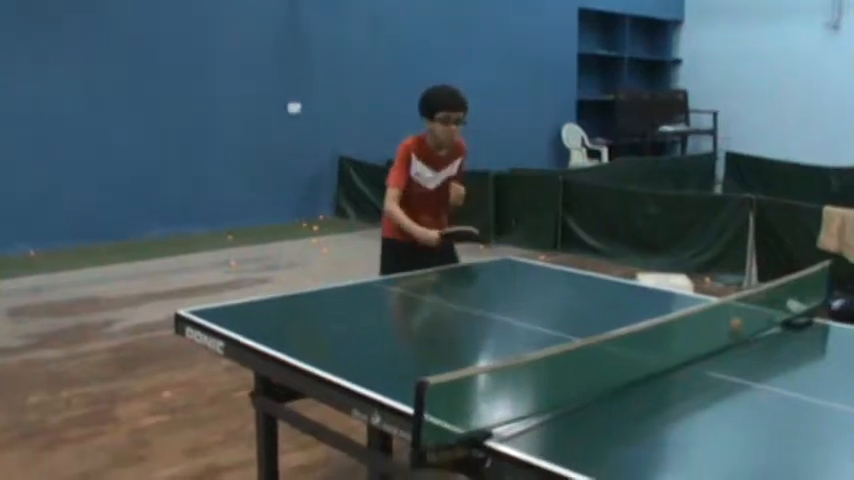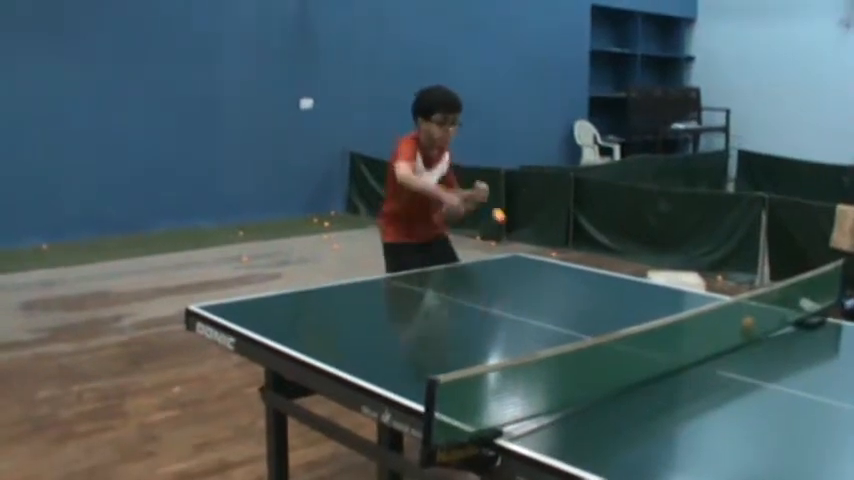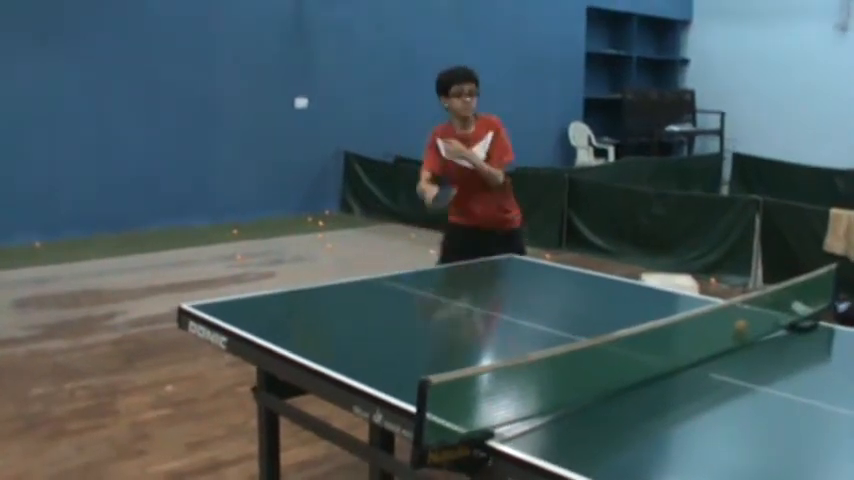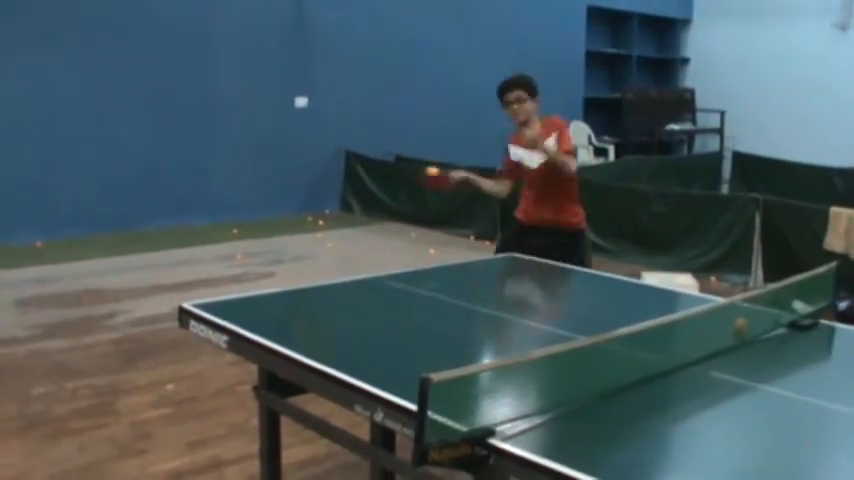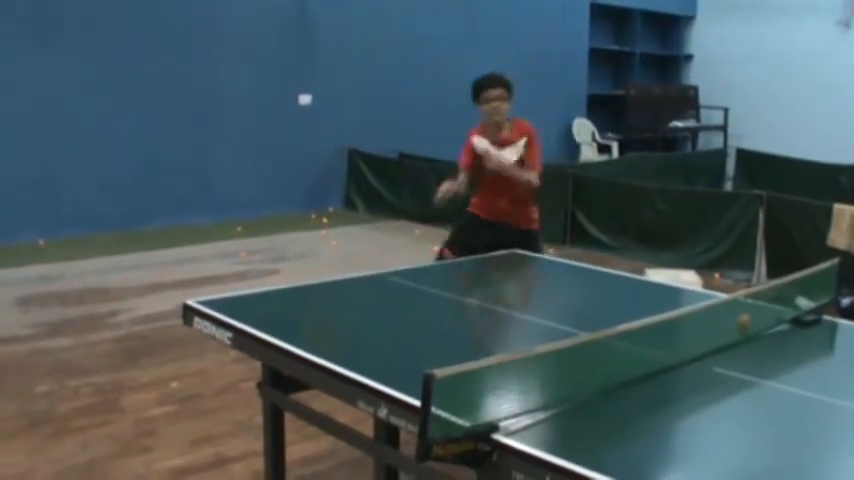
dt=0.5s
person 1, frame 1
left shoulder: (459, 150)
right shoulder: (410, 148)
left elbow: (450, 202)
right elbow: (390, 204)
left wrist: (457, 198)
right wrist: (419, 232)
left hip: (437, 236)
right hip: (400, 237)
person 1, frame 2
left shoulder: (443, 150)
right shoulder: (408, 145)
left elbow: (453, 194)
right elbow: (404, 176)
left wrist: (473, 195)
right wrist: (442, 194)
left hip: (433, 233)
right hip: (400, 237)
person 1, frame 3
left shoulder: (493, 127)
right shoulder: (439, 136)
left elbow: (498, 179)
right elbow: (423, 184)
left wrist: (469, 155)
right wrist: (429, 190)
left hip: (502, 222)
right hip: (461, 224)
person 1, frame 4
left shoulder: (557, 127)
right shoulder: (514, 143)
left elbow: (570, 169)
right elbow: (502, 190)
left wrist: (542, 146)
right wrist: (469, 177)
left hip: (566, 222)
right hip: (526, 221)
person 1, frame 5
left shoulder: (526, 132)
right shoulder: (476, 138)
left elbow: (533, 182)
right elbow: (462, 184)
left wrist: (506, 167)
right wrist: (450, 187)
left hip: (521, 220)
right hip: (483, 215)
right knee: (445, 262)
